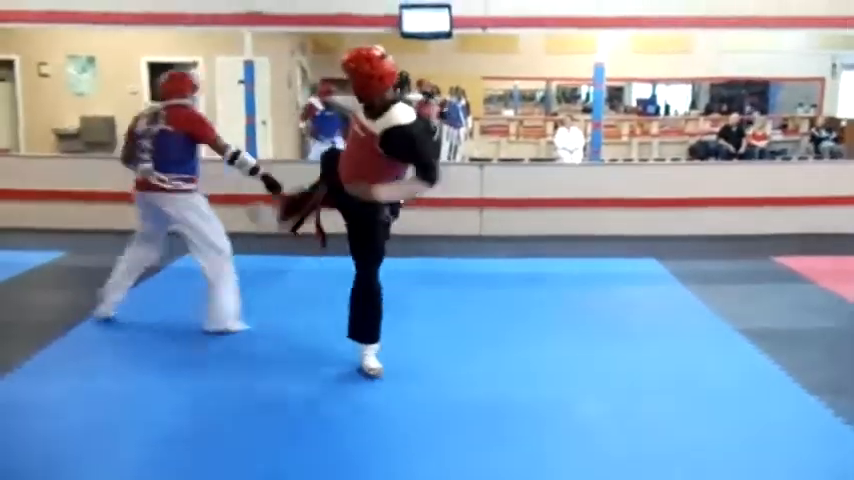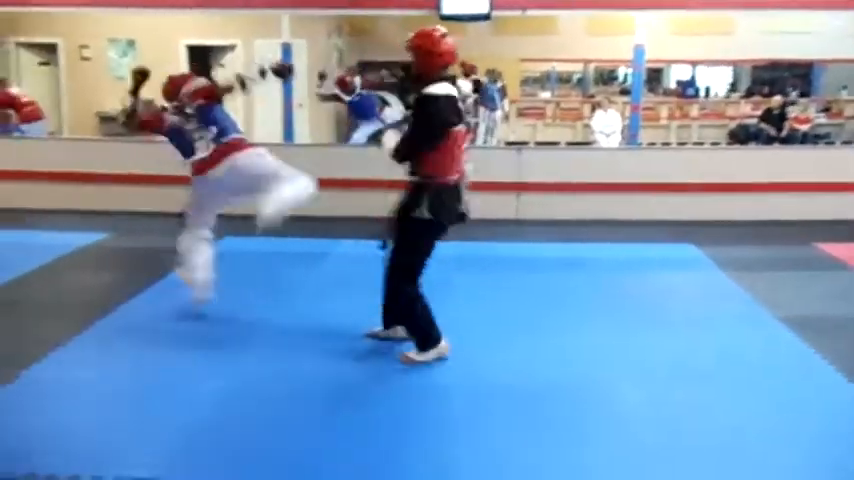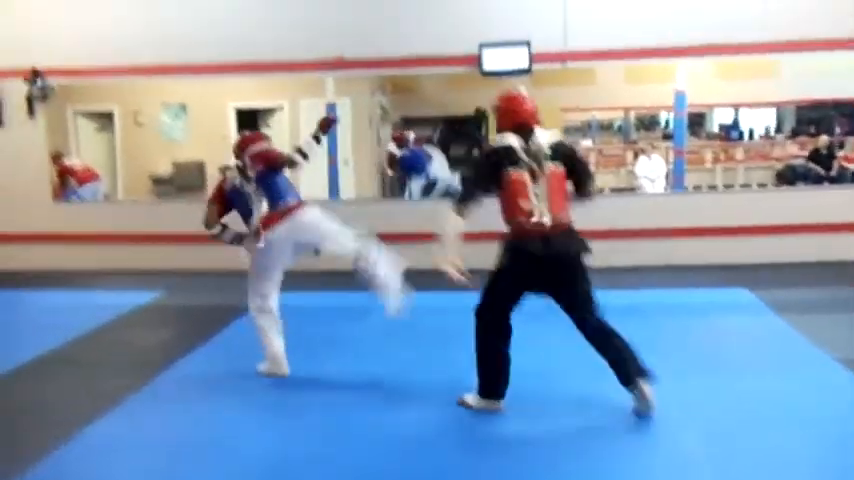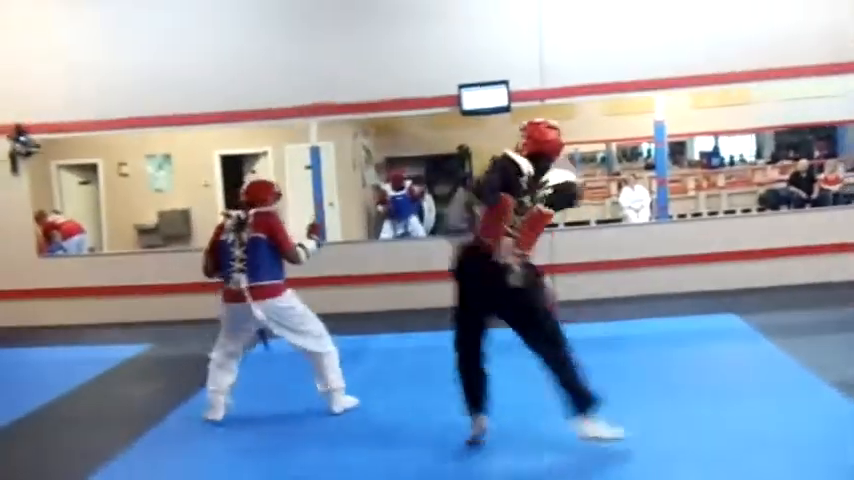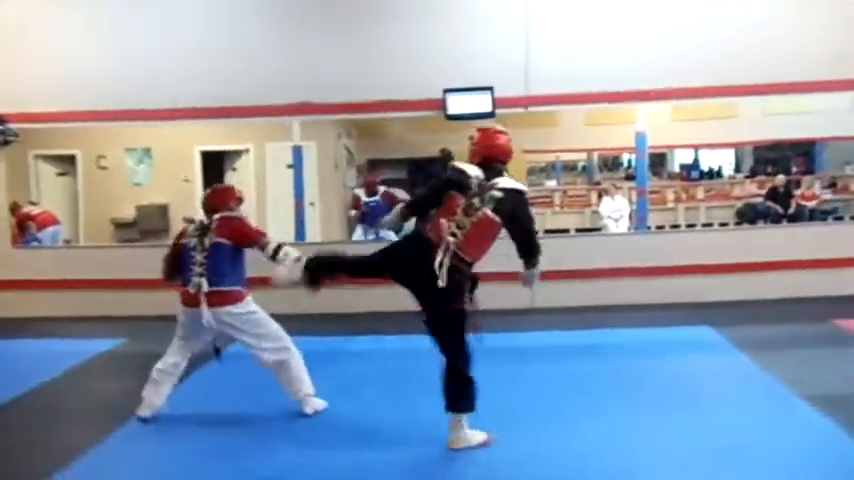
dt=0.3s
person 1, frame 1
left shoulder: (404, 128)
right shoulder: (370, 103)
left elbow: (429, 178)
left wrist: (370, 191)
right wrist: (332, 100)
left hip: (373, 206)
right hip: (346, 179)
left knee: (366, 275)
right knee: (312, 197)
left ankle: (368, 350)
right ankle: (287, 213)
person 1, frame 2
left shoulder: (432, 101)
right shoulder: (453, 91)
left elbow: (406, 155)
left hip: (432, 202)
right hip: (444, 195)
left knee: (402, 275)
right knee: (402, 264)
left ankle: (431, 343)
right ankle: (395, 324)
person 1, frame 3
left shoulder: (498, 153)
right shoulder: (558, 148)
left elbow: (463, 201)
right elbow: (587, 188)
left wrist: (448, 251)
left hip: (525, 249)
right hip: (563, 246)
left knee: (491, 318)
right knee: (589, 319)
left ankle: (490, 395)
right ankle: (638, 383)
person 1, frame 4
left shoulder: (508, 166)
right shoulder: (561, 184)
left elbow: (479, 193)
left hip: (480, 273)
right hip: (517, 279)
left knee: (468, 345)
right knee: (552, 349)
left ankle: (477, 420)
right ankle: (587, 418)
person 1, frame 5
left shoulder: (457, 175)
right shoulder: (513, 196)
left elbow: (412, 208)
right elbow: (530, 250)
left wrist: (388, 220)
right wrist: (530, 275)
left hip: (414, 253)
right hip: (450, 278)
left knee: (360, 266)
right knee: (457, 353)
left ankle: (308, 270)
right ankle: (461, 432)
person 2, frame 1
left shoulder: (144, 117)
right shoulder: (187, 115)
left elbow: (127, 158)
right elbow: (225, 149)
right wrist: (262, 173)
left hip: (147, 193)
right hip: (178, 194)
left knee: (142, 246)
right knee: (216, 248)
left ankle: (107, 304)
right ankle: (221, 317)
person 2, frame 2
left shoulder: (164, 115)
right shoulder: (201, 95)
left elbow: (131, 121)
right elbow: (230, 86)
left wrist: (135, 89)
right wrist: (273, 69)
left hip: (207, 175)
right hip: (241, 158)
left knee: (195, 231)
right knee: (300, 184)
left ankle: (199, 286)
right ankle: (272, 207)
person 2, frame 3
left shoulder: (228, 181)
right shoulder: (264, 158)
left elbow: (210, 222)
right elbow: (290, 160)
left wrist: (233, 236)
right wrist: (317, 135)
left hip: (266, 237)
right hip: (299, 221)
left knee: (262, 301)
right knee: (357, 249)
left ankle: (276, 362)
right ankle: (392, 290)
person 2, frame 4
left shoulder: (224, 226)
right shoulder: (268, 219)
left elbow: (209, 270)
right elbow: (295, 257)
right wrist: (313, 237)
left hip: (236, 304)
right hip: (274, 298)
left knee: (224, 354)
right knee: (319, 342)
left ankle: (215, 408)
right ankle: (337, 399)
person 2, frame 5
left shoulder: (188, 231)
right shoulder: (234, 224)
left elbow: (168, 273)
right elbow: (268, 246)
right wrist: (300, 258)
left hip: (194, 308)
right hip: (231, 305)
left knee: (177, 354)
right knee: (280, 347)
left ankle: (148, 405)
right ankle: (308, 400)
